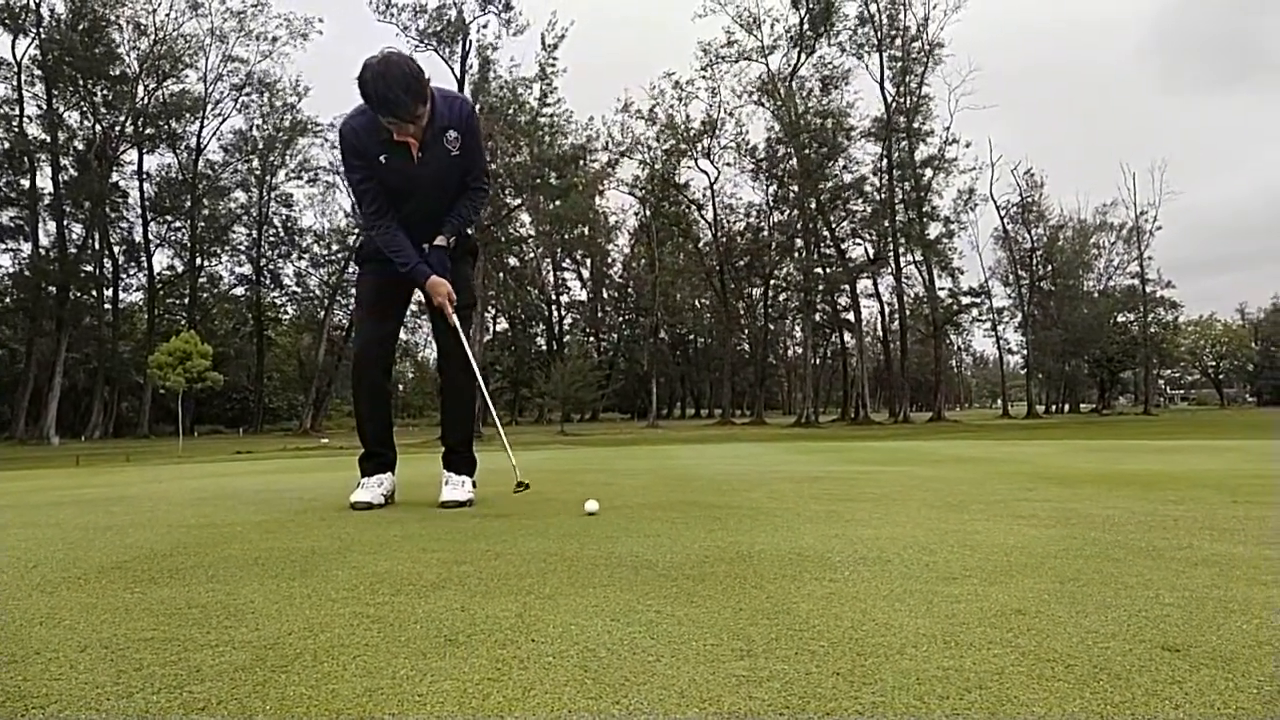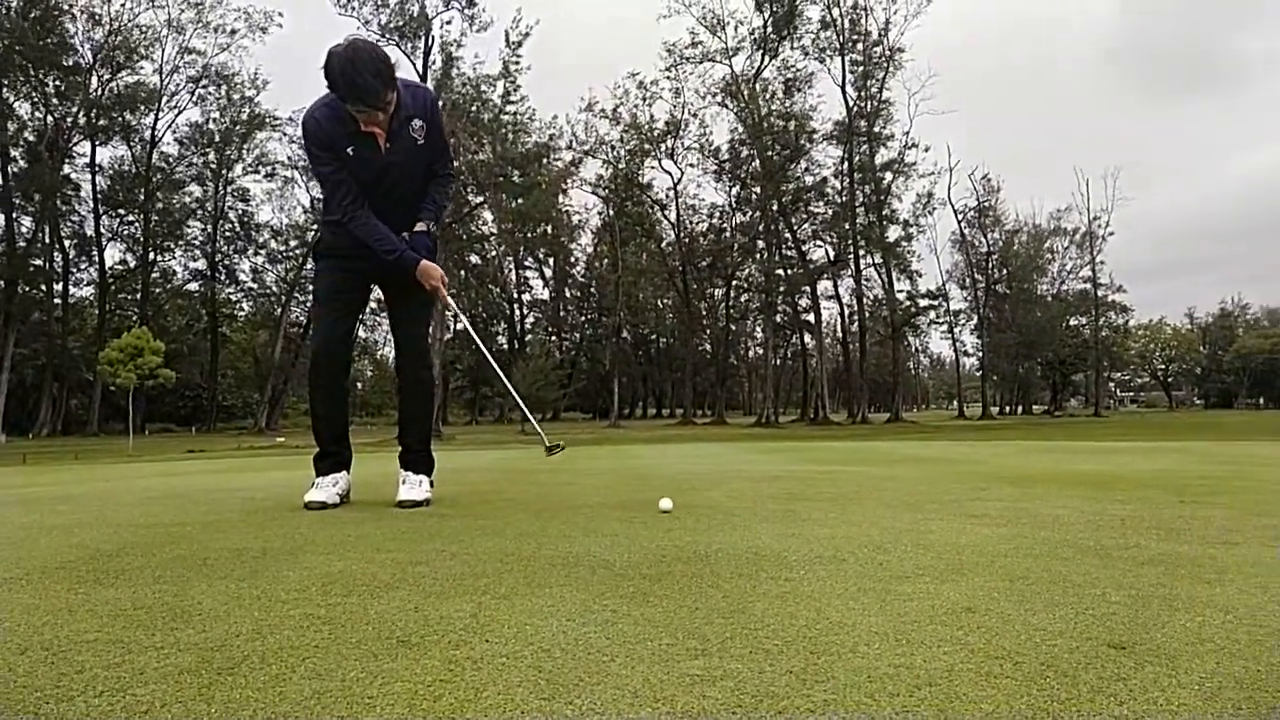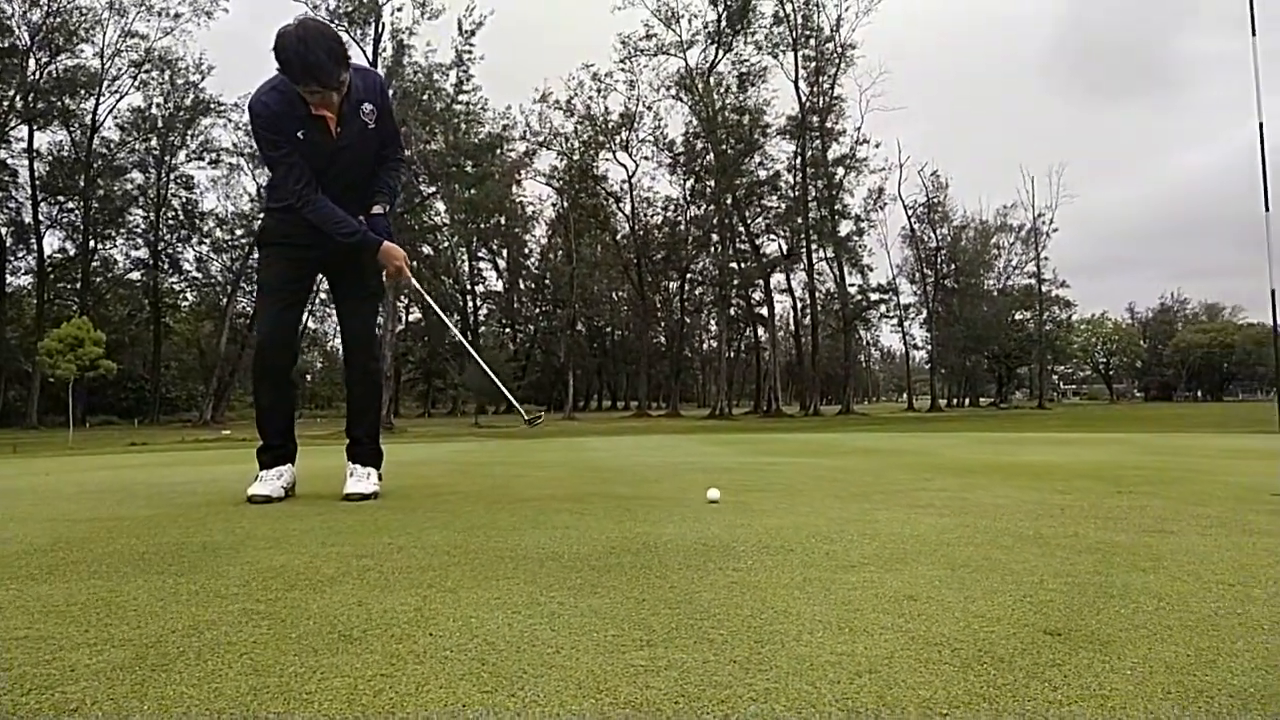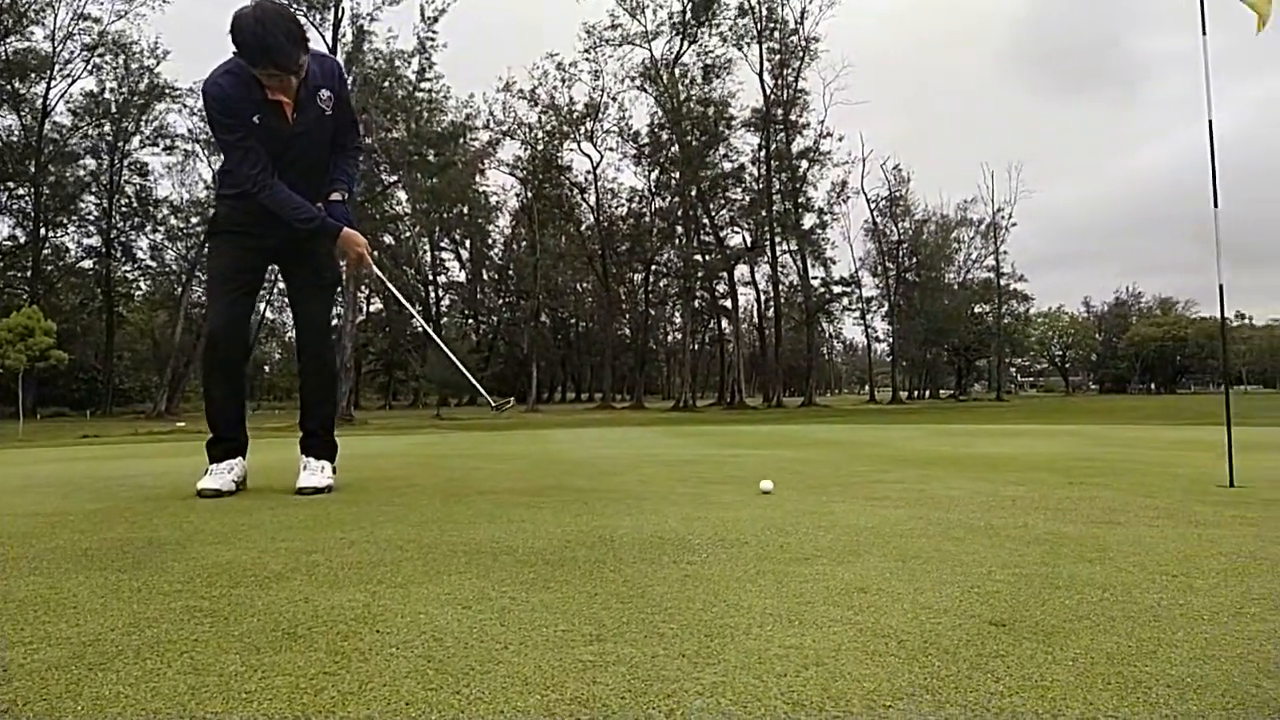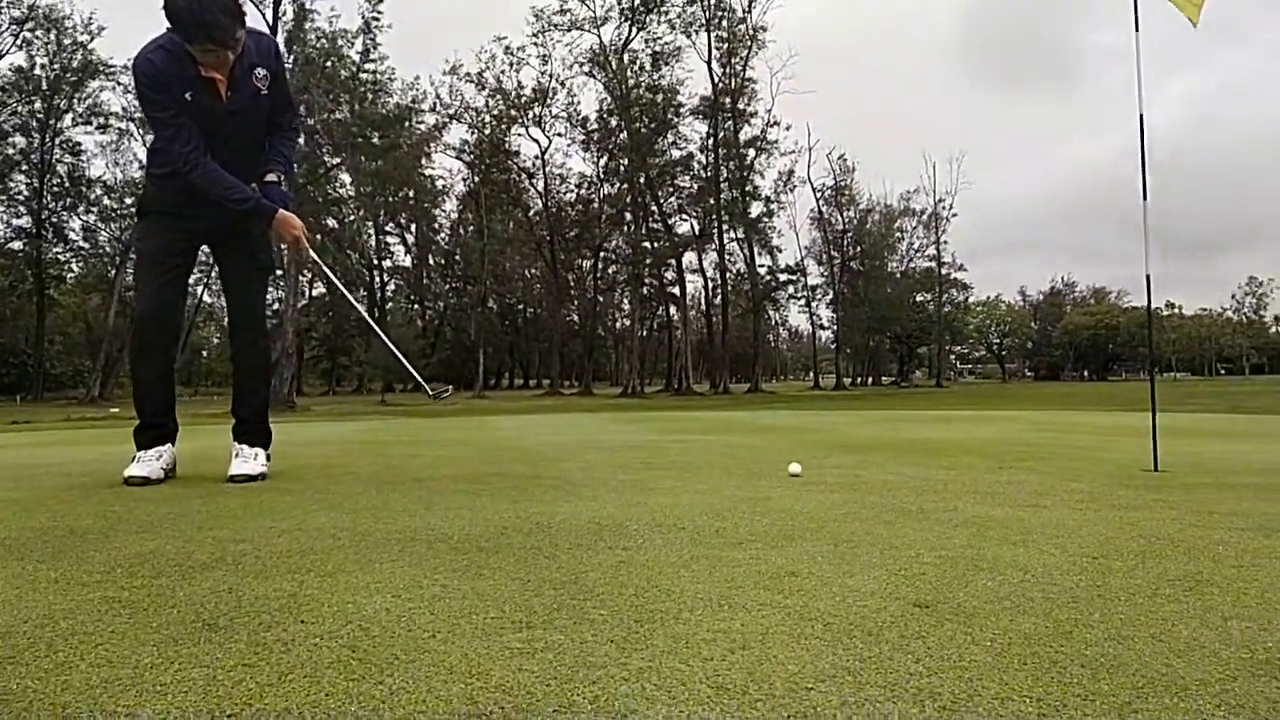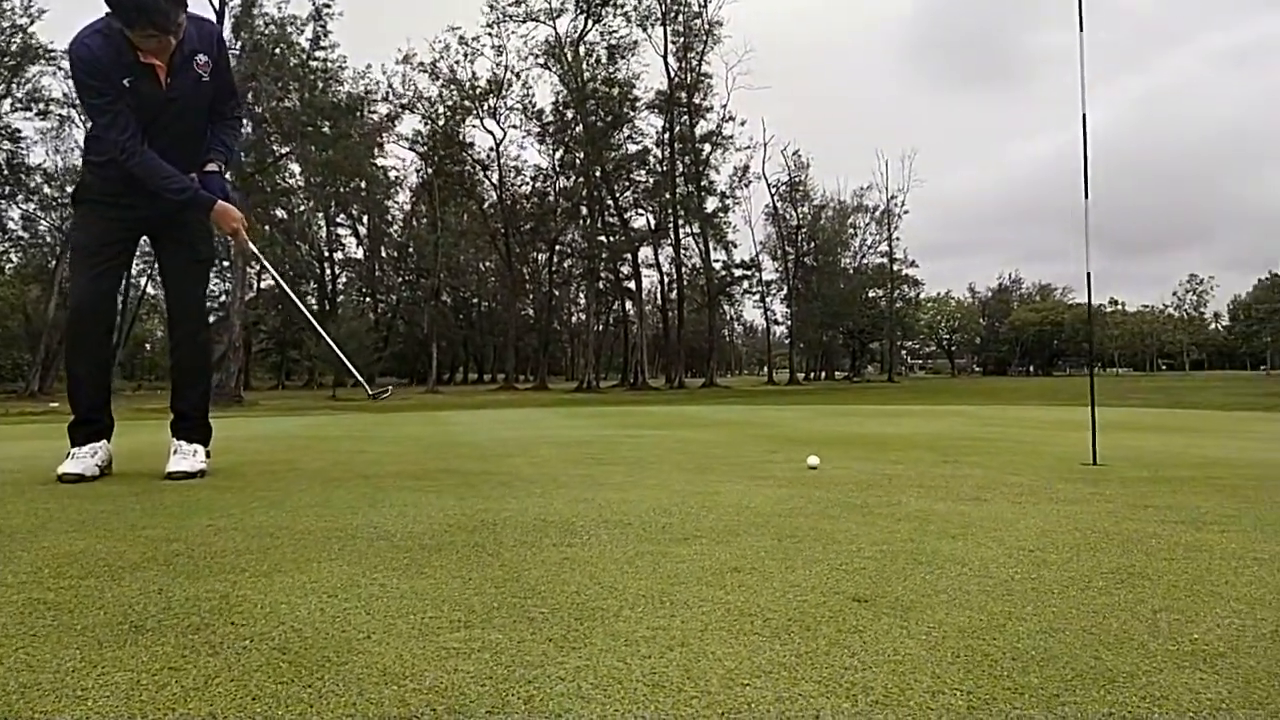
dt=0.2s
person 1, frame 1
left shoulder: (459, 112)
right shoulder: (356, 133)
left elbow: (477, 185)
right elbow: (377, 217)
left wrist: (444, 241)
right wrist: (421, 276)
left hip: (449, 248)
right hip: (388, 253)
left knee: (456, 353)
right knee: (369, 354)
left ankle: (458, 469)
right ankle: (378, 469)
person 1, frame 2
left shoulder: (422, 101)
right shoulder: (320, 124)
left elbow: (442, 172)
right elbow: (351, 210)
left wrist: (422, 229)
right wrist: (411, 264)
left hip: (411, 242)
right hip: (346, 246)
left knee: (414, 352)
right knee: (327, 352)
left ankle: (416, 469)
right ankle: (333, 469)
person 1, frame 3
left shoulder: (371, 86)
right shoulder: (267, 106)
left elbow: (392, 156)
right elbow: (303, 195)
left wrist: (378, 213)
right wrist: (374, 246)
left hip: (360, 231)
right hip: (291, 234)
left knee: (361, 343)
right knee: (272, 343)
left ankle: (364, 462)
right ankle: (277, 462)
person 1, frame 4
left shoulder: (328, 72)
right shoulder: (222, 89)
left elbow: (348, 143)
right elbow: (259, 181)
left wrist: (337, 199)
right wrist: (334, 231)
left hip: (312, 221)
right hip: (242, 223)
left knee: (315, 334)
right knee: (224, 333)
left ankle: (318, 454)
right ankle: (227, 456)
person 1, frame 5
left shoulder: (264, 49)
right shoulder: (153, 66)
left elbow: (285, 123)
right elbow: (191, 160)
left wrist: (273, 181)
right wrist: (269, 214)
left hip: (247, 201)
right hip: (173, 203)
left knee: (249, 318)
right knee: (153, 317)
left ankle: (251, 441)
right ankle: (156, 442)
person 1, frame 6
right shoulder: (90, 51)
left elbow: (228, 111)
right elbow: (128, 148)
left wrist: (214, 169)
right wrist: (207, 203)
left hip: (187, 191)
right hip: (111, 192)
left knee: (189, 310)
right knee: (87, 307)
left ankle: (190, 437)
right ankle: (91, 438)
